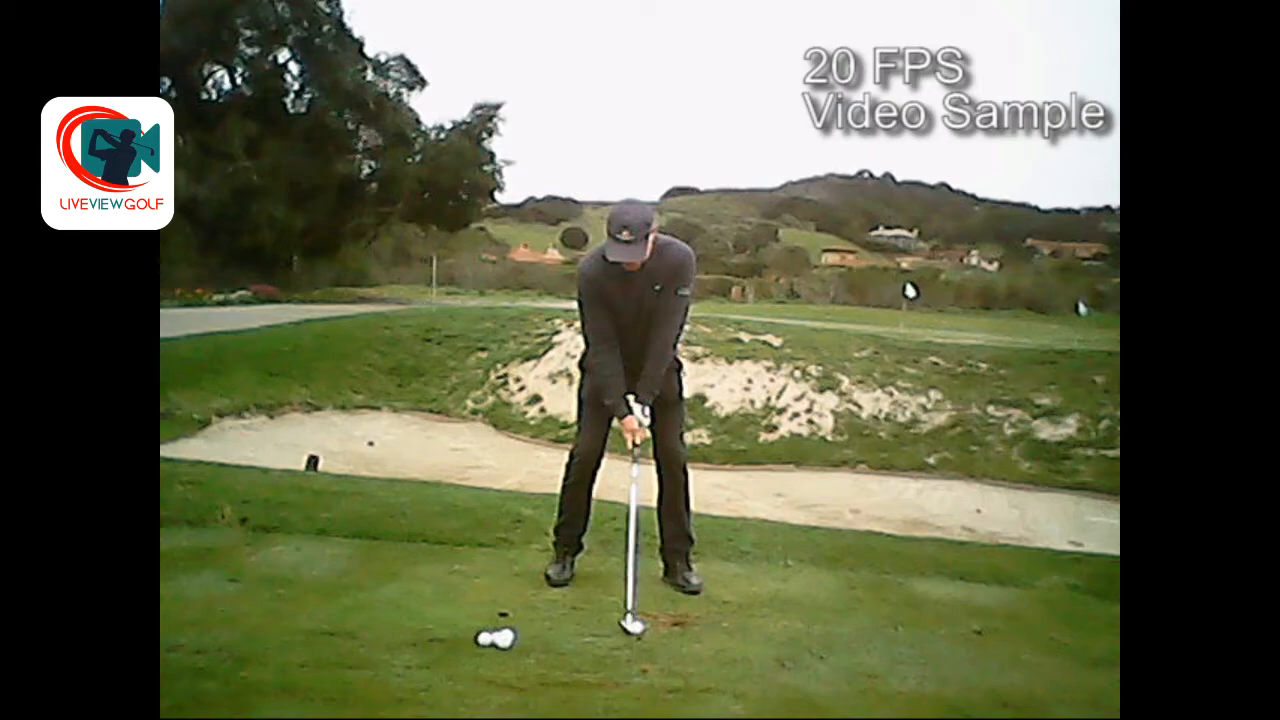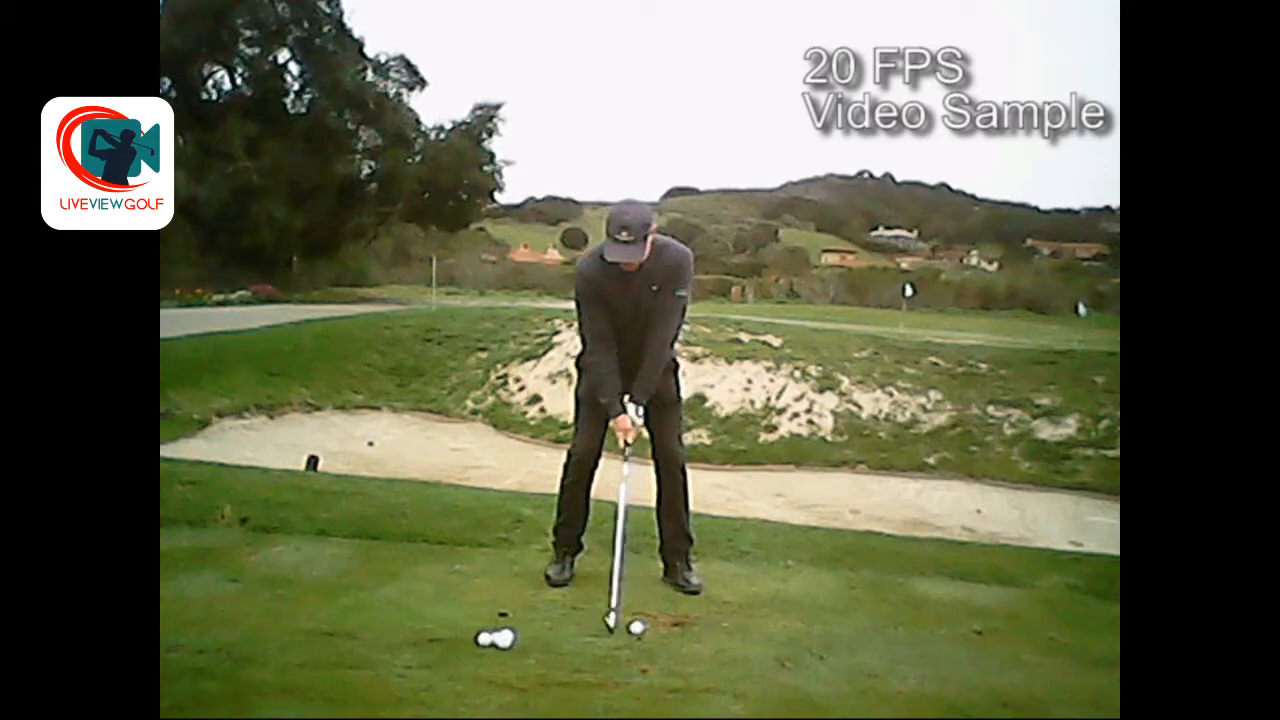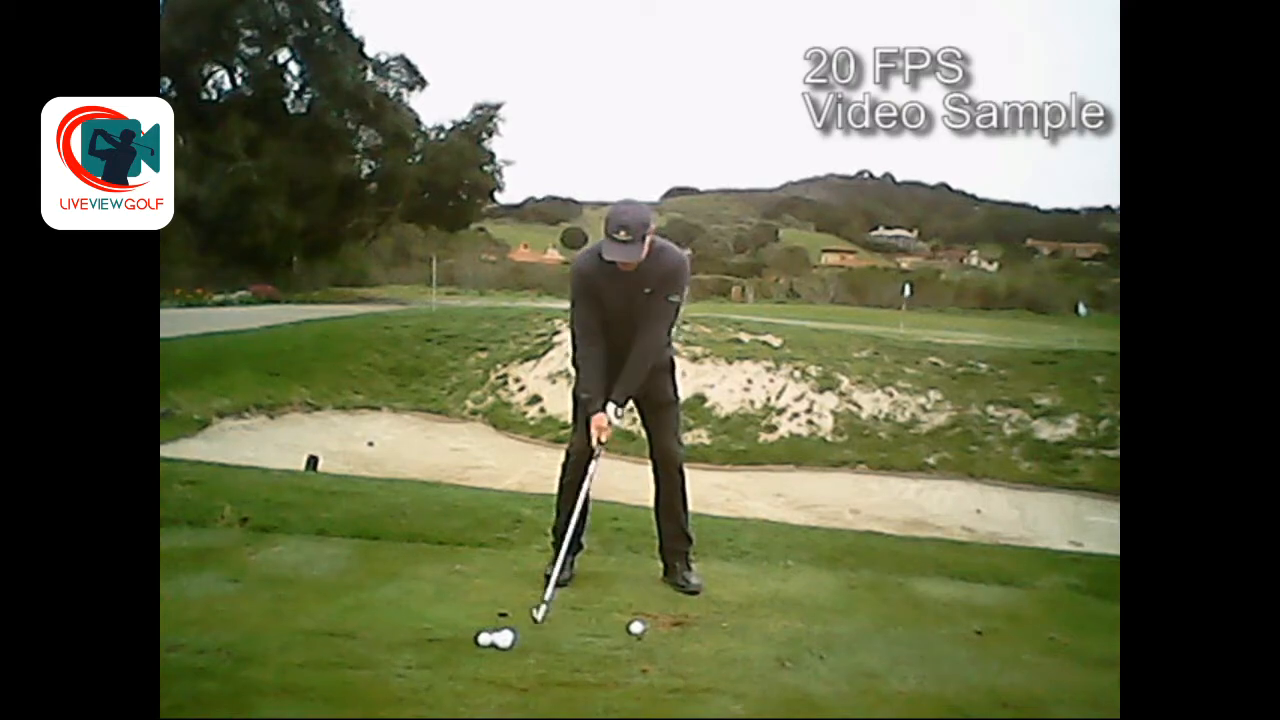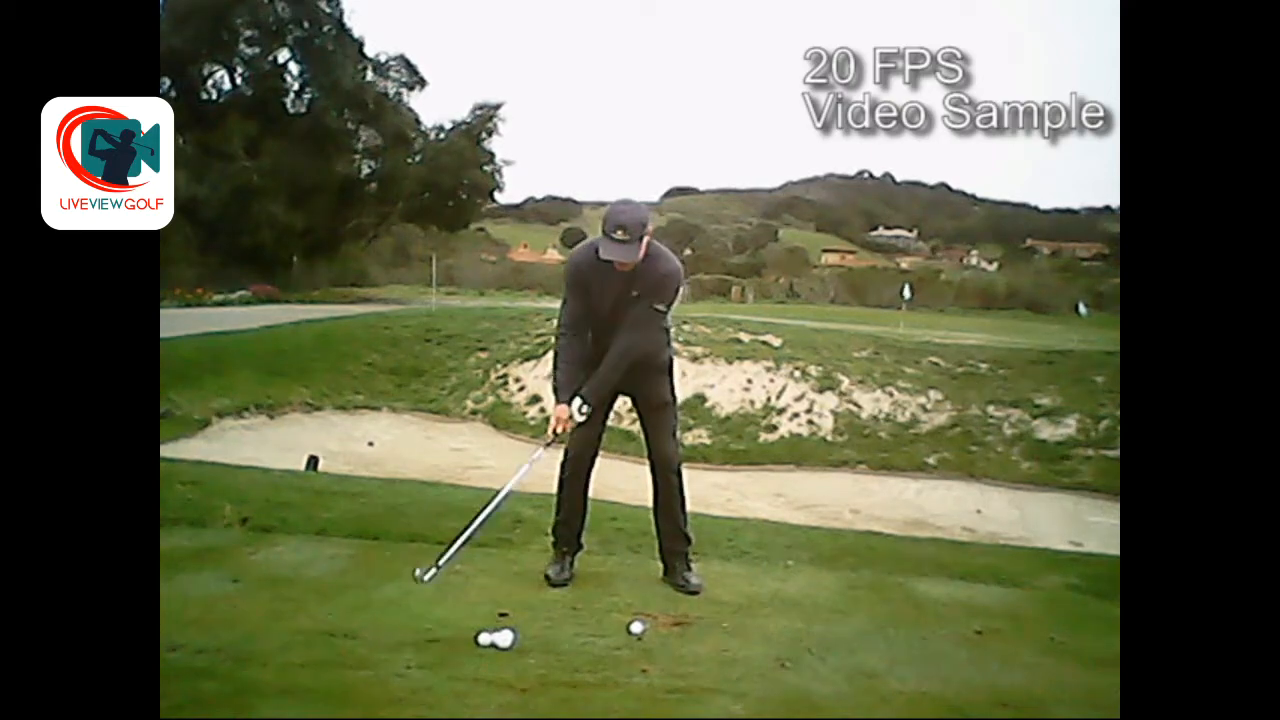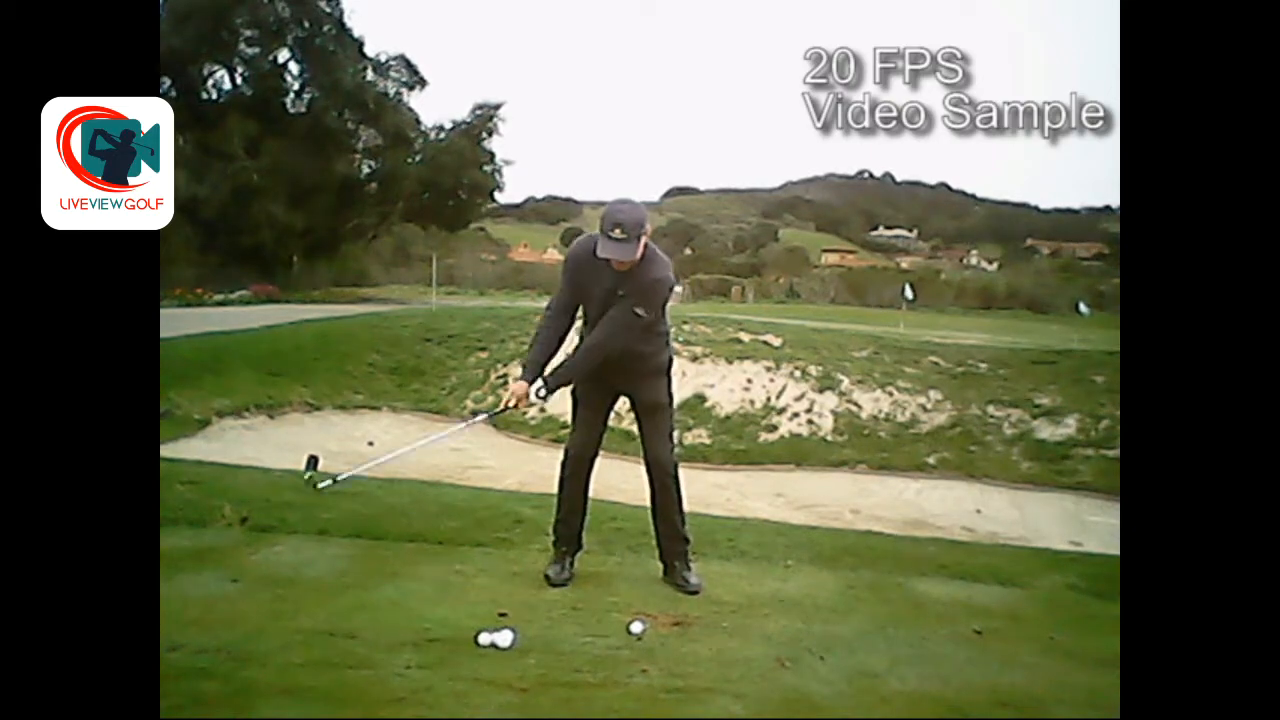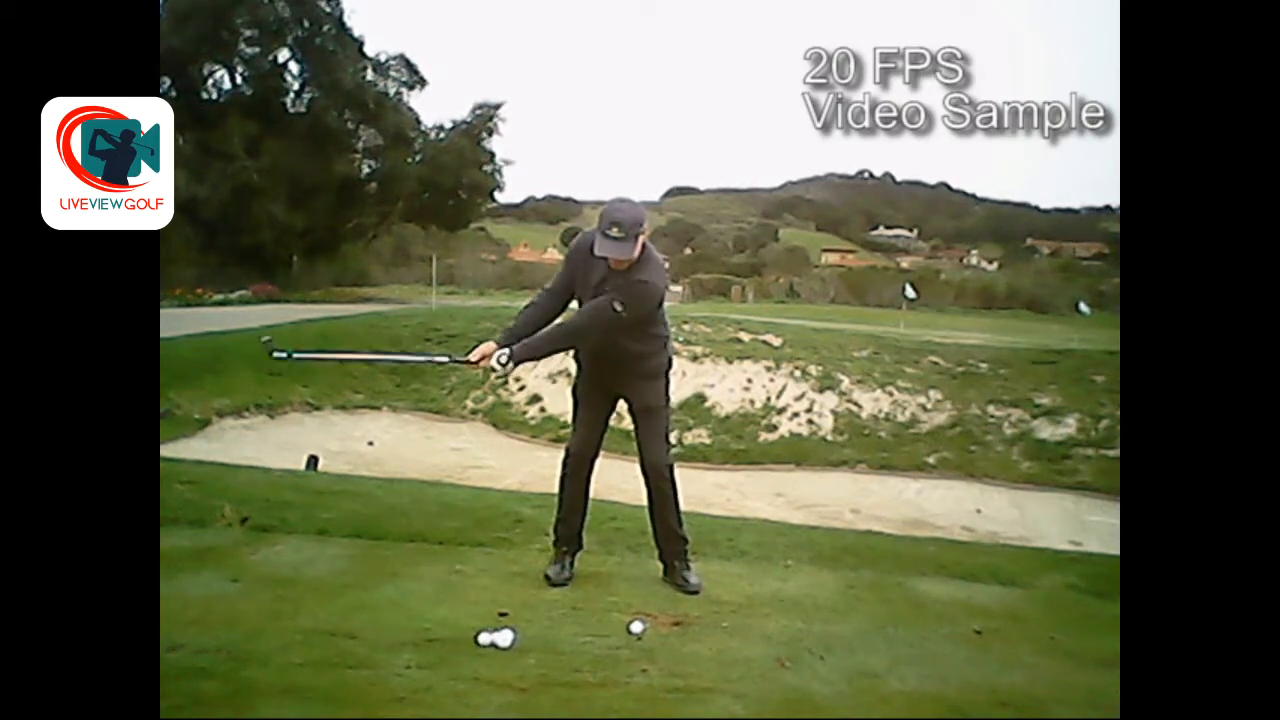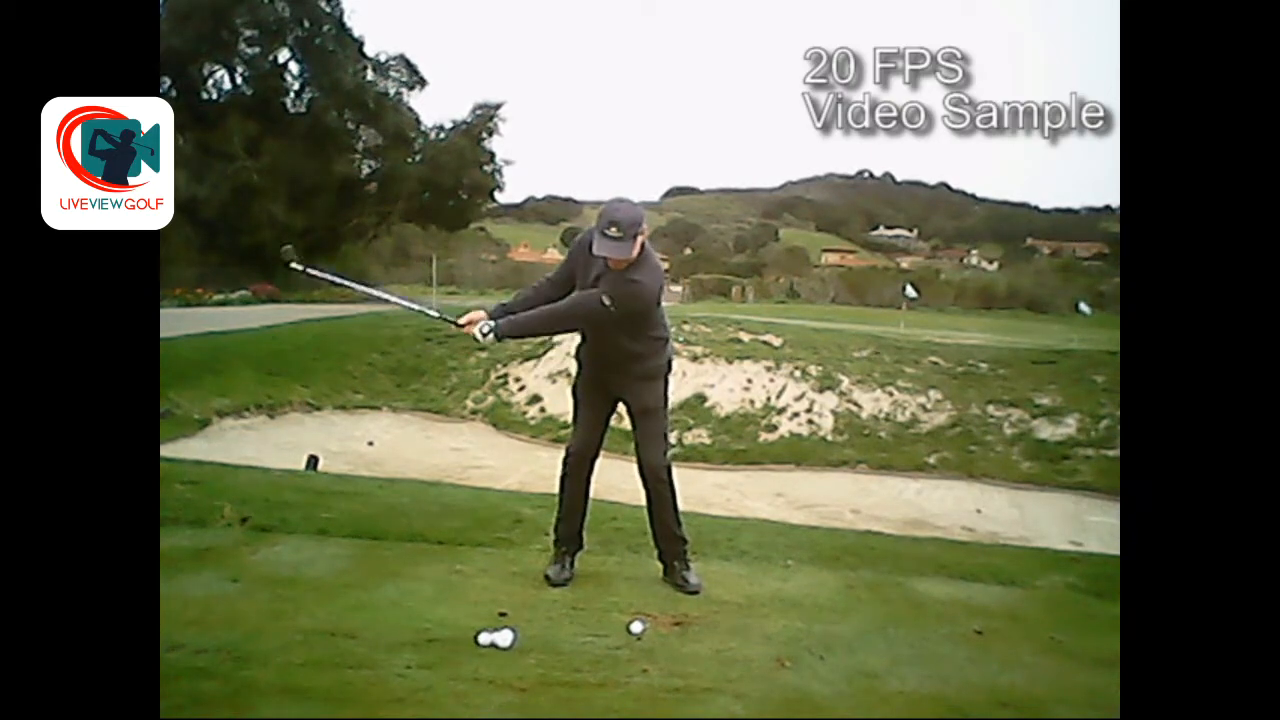
dt=0.2s
person 1, frame 1
left shoulder: (679, 259)
right shoulder: (592, 271)
left elbow: (665, 335)
right elbow: (601, 344)
left wrist: (643, 400)
right wrist: (620, 409)
left hip: (659, 369)
right hip: (605, 369)
left knee: (672, 458)
right knee: (585, 455)
left ankle: (677, 559)
right ankle: (565, 550)
person 1, frame 2
left shoulder: (677, 260)
right shoulder: (589, 270)
left elbow: (661, 336)
right elbow: (598, 343)
left wrist: (638, 400)
right wrist: (614, 408)
left hip: (656, 369)
right hip: (602, 368)
left knee: (671, 458)
right knee: (582, 455)
left ankle: (677, 559)
right ankle: (565, 550)
person 1, frame 3
left shoulder: (673, 265)
right shoulder: (586, 267)
left elbow: (651, 338)
right elbow: (587, 339)
left wrist: (618, 401)
right wrist: (594, 405)
left hip: (651, 368)
right hip: (598, 366)
left knee: (668, 458)
right knee: (579, 454)
left ankle: (677, 559)
right ankle: (566, 550)
person 1, frame 4
left shoulder: (666, 271)
right shoulder: (582, 261)
left elbow: (631, 341)
right elbow: (570, 330)
left wrist: (585, 400)
right wrist: (563, 395)
left hip: (648, 367)
right hip: (593, 364)
left knee: (666, 459)
right knee: (578, 454)
left ankle: (677, 559)
right ankle: (564, 550)
person 1, frame 5
left shoulder: (658, 277)
right shoulder: (581, 253)
left elbow: (607, 338)
right elbow: (558, 314)
left wrist: (549, 383)
right wrist: (529, 373)
left hip: (647, 369)
right hip: (592, 366)
left knee: (661, 461)
right knee: (578, 455)
left ankle: (676, 559)
right ankle: (565, 550)
person 1, frame 6
left shoulder: (647, 280)
right shoulder: (584, 247)
left elbow: (581, 327)
right elbow: (552, 298)
left wrist: (514, 354)
right wrist: (503, 341)
left hip: (644, 372)
right hip: (596, 366)
left knee: (657, 463)
right knee: (579, 455)
left ankle: (675, 559)
right ankle: (565, 550)
person 1, frame 7
left shoulder: (641, 283)
right shoulder: (588, 242)
left elbow: (567, 315)
right elbow: (553, 286)
left wrist: (498, 328)
right wrist: (494, 313)
left hip: (643, 372)
right hip: (596, 366)
left knee: (654, 465)
right knee: (579, 455)
left ankle: (674, 559)
right ankle: (565, 549)
